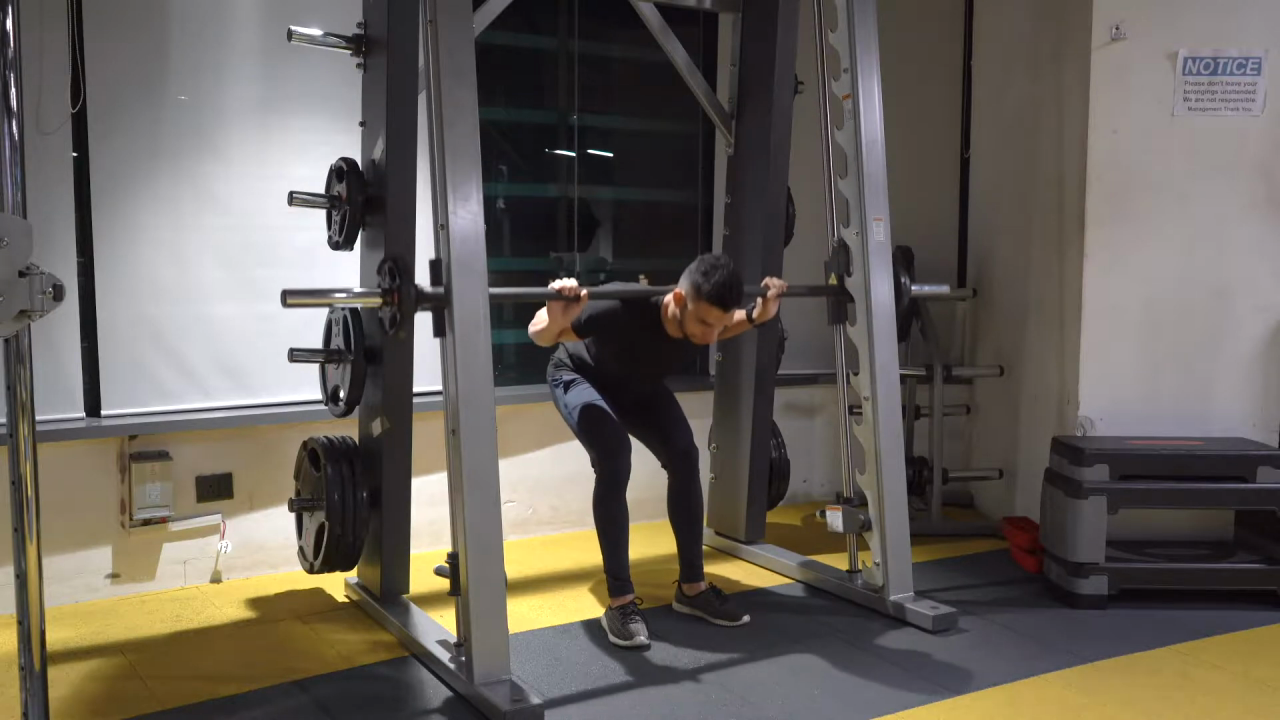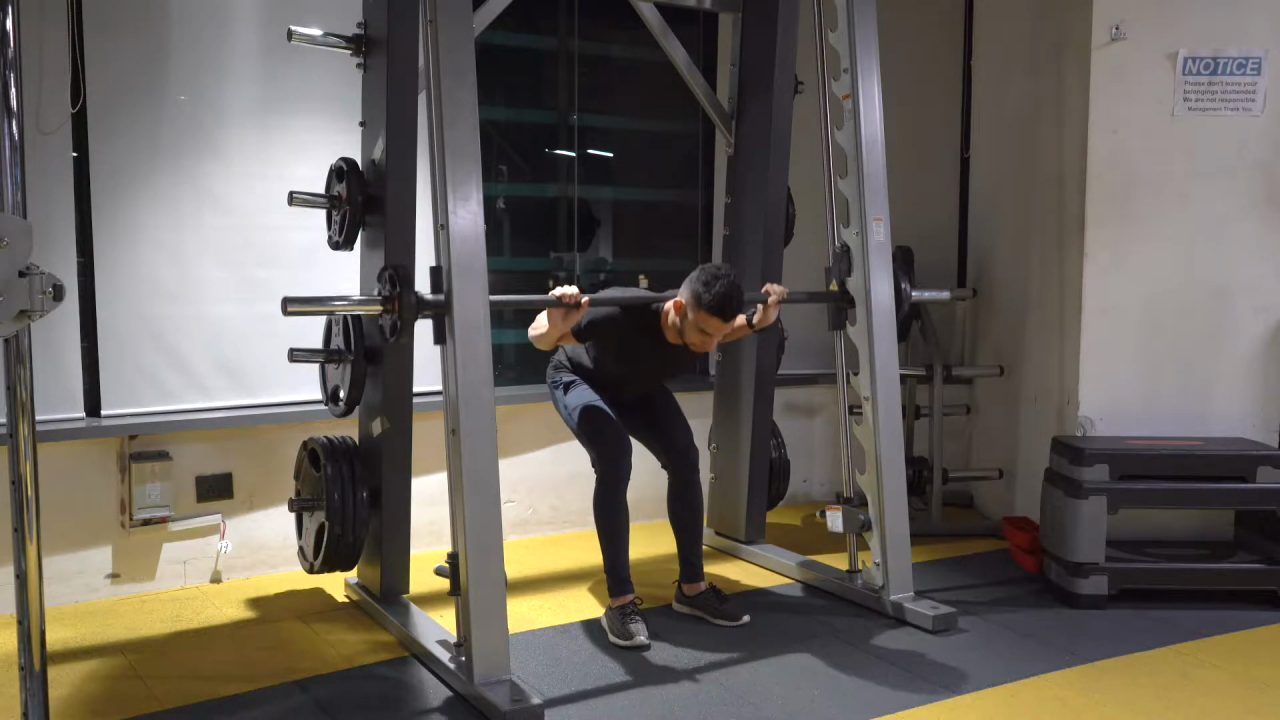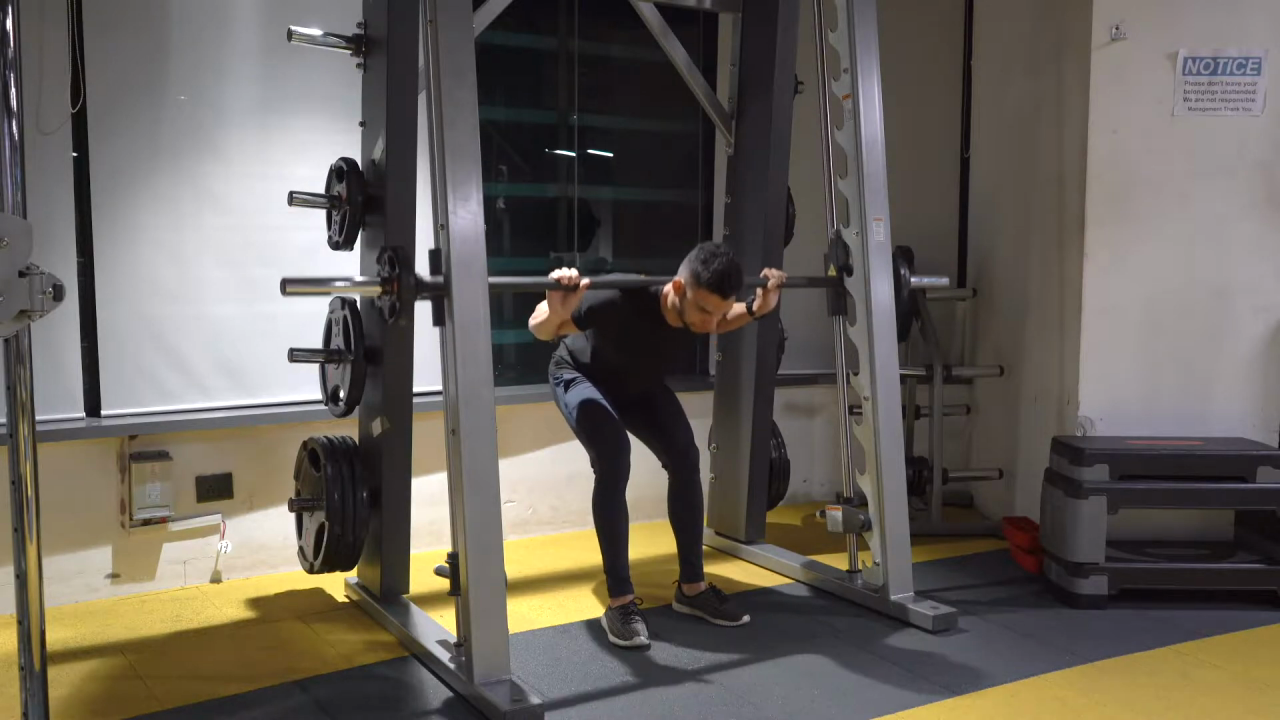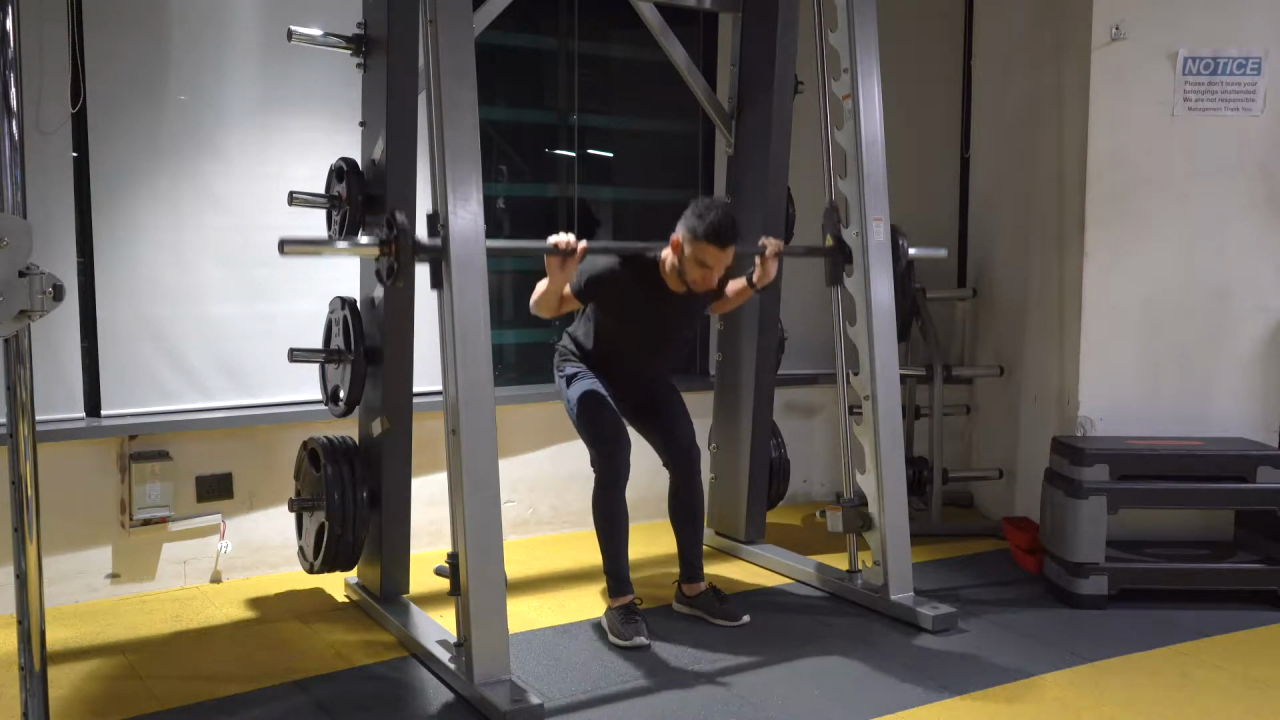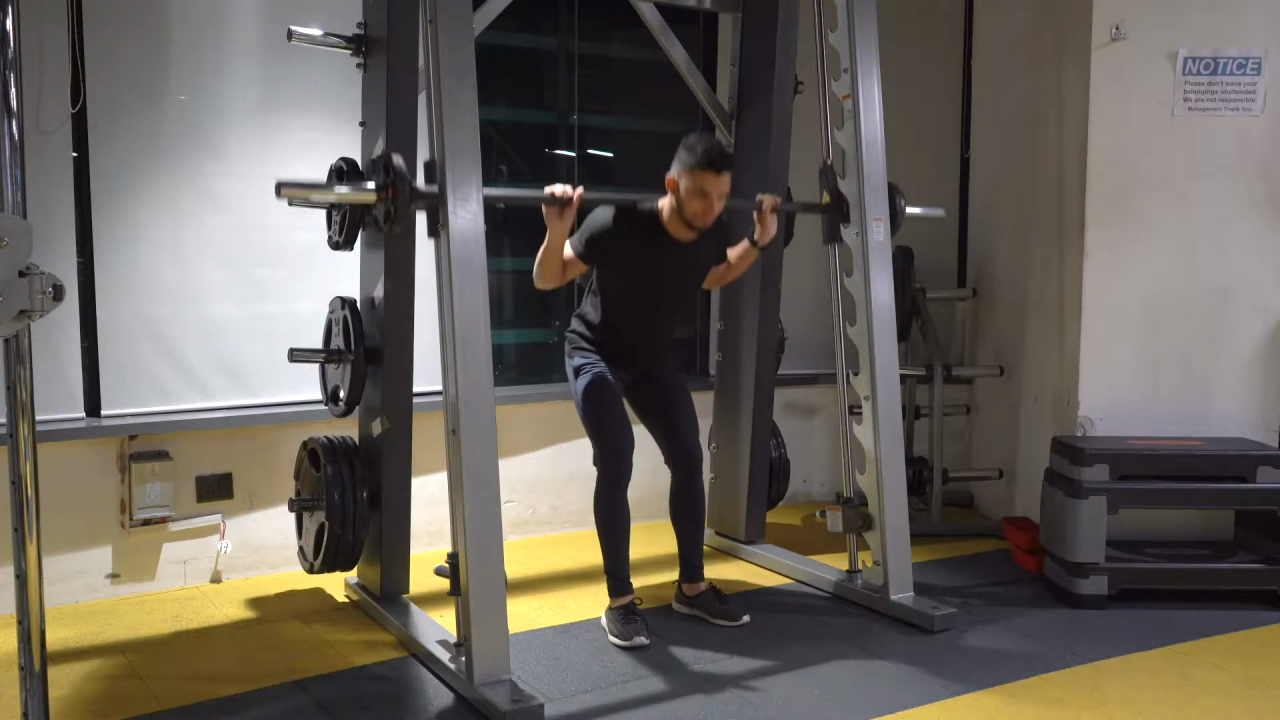
dt=0.3s
person 1, frame 1
left shoulder: (705, 319)
right shoulder: (620, 311)
right elbow: (539, 336)
left wrist: (758, 315)
right wrist: (555, 319)
left hip: (640, 384)
right hip: (582, 377)
left knee: (684, 456)
right knee: (614, 459)
left ankle: (692, 586)
right ankle: (621, 601)
person 1, frame 2
left shoulder: (704, 324)
right shoulder: (619, 317)
right elbow: (538, 337)
left wrist: (758, 321)
right wrist: (555, 325)
left hip: (639, 384)
right hip: (580, 379)
left knee: (684, 457)
right knee: (615, 460)
left ankle: (692, 586)
right ankle: (621, 601)
person 1, frame 3
left shoulder: (703, 310)
right shoulder: (619, 302)
right elbow: (539, 329)
left wrist: (757, 308)
right wrist: (556, 311)
left hip: (640, 381)
right hip: (582, 377)
left knee: (685, 458)
right knee: (614, 460)
left ankle: (692, 586)
right ankle: (620, 601)
person 1, frame 4
left shoulder: (707, 279)
right shoulder: (618, 272)
right elbow: (543, 309)
left wrist: (758, 280)
right wrist: (556, 278)
left hip: (647, 372)
right hip: (586, 367)
left knee: (687, 459)
right knee: (614, 462)
left ankle: (692, 586)
right ankle: (620, 601)
person 1, frame 5
left shoulder: (713, 232)
right shoulder: (617, 226)
left elbow: (715, 275)
right elbow: (546, 280)
left wrist: (759, 239)
right wrist: (557, 230)
left hip: (654, 357)
right hip: (595, 354)
left knee: (688, 459)
right knee: (617, 464)
left ankle: (692, 586)
right ankle: (620, 601)
